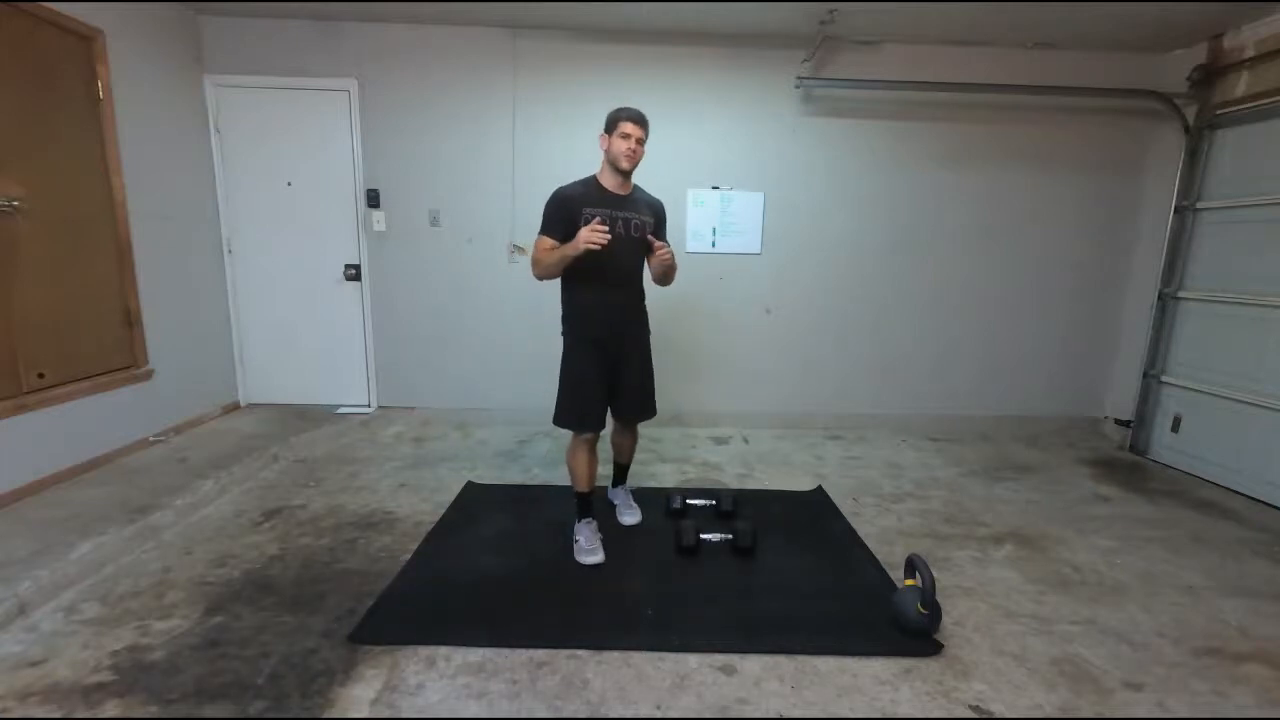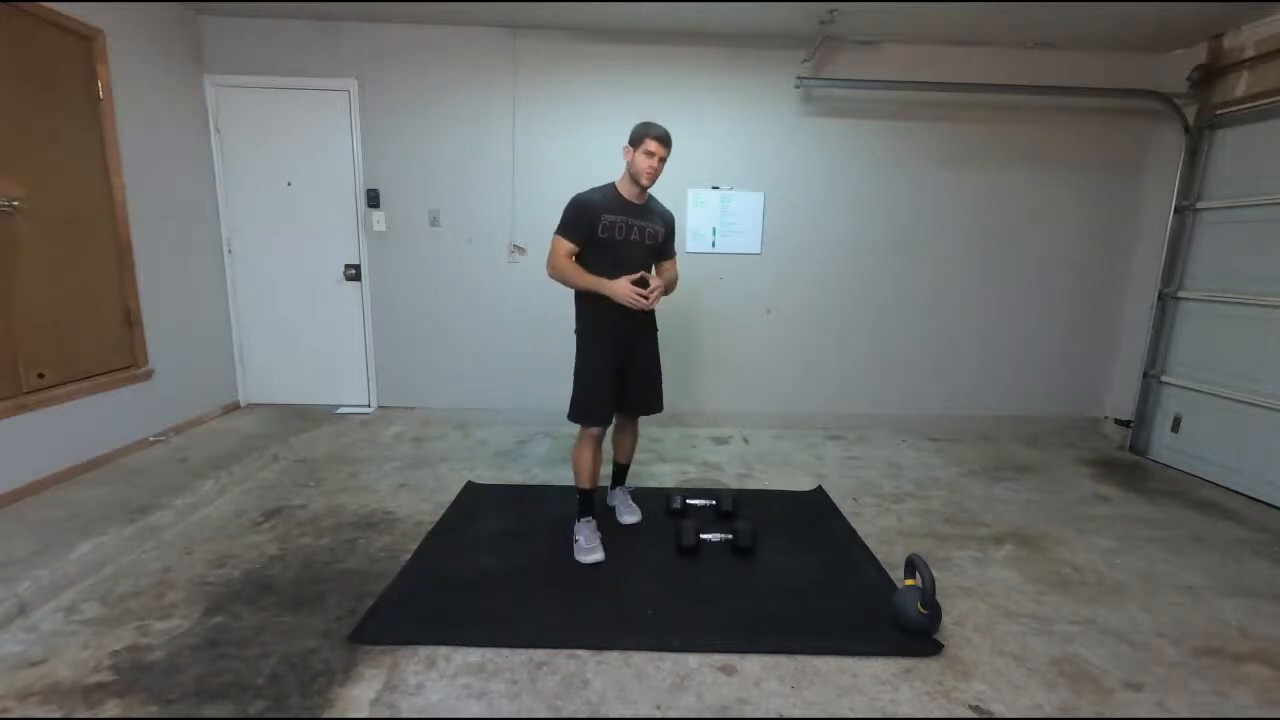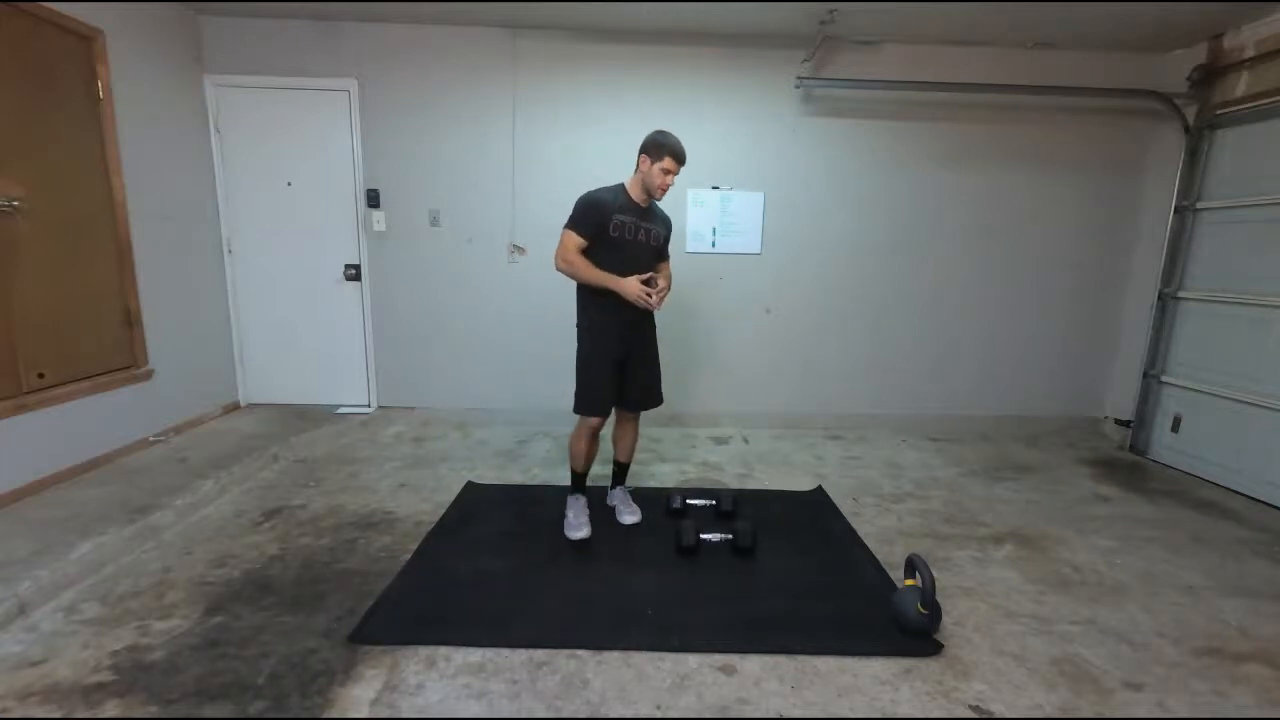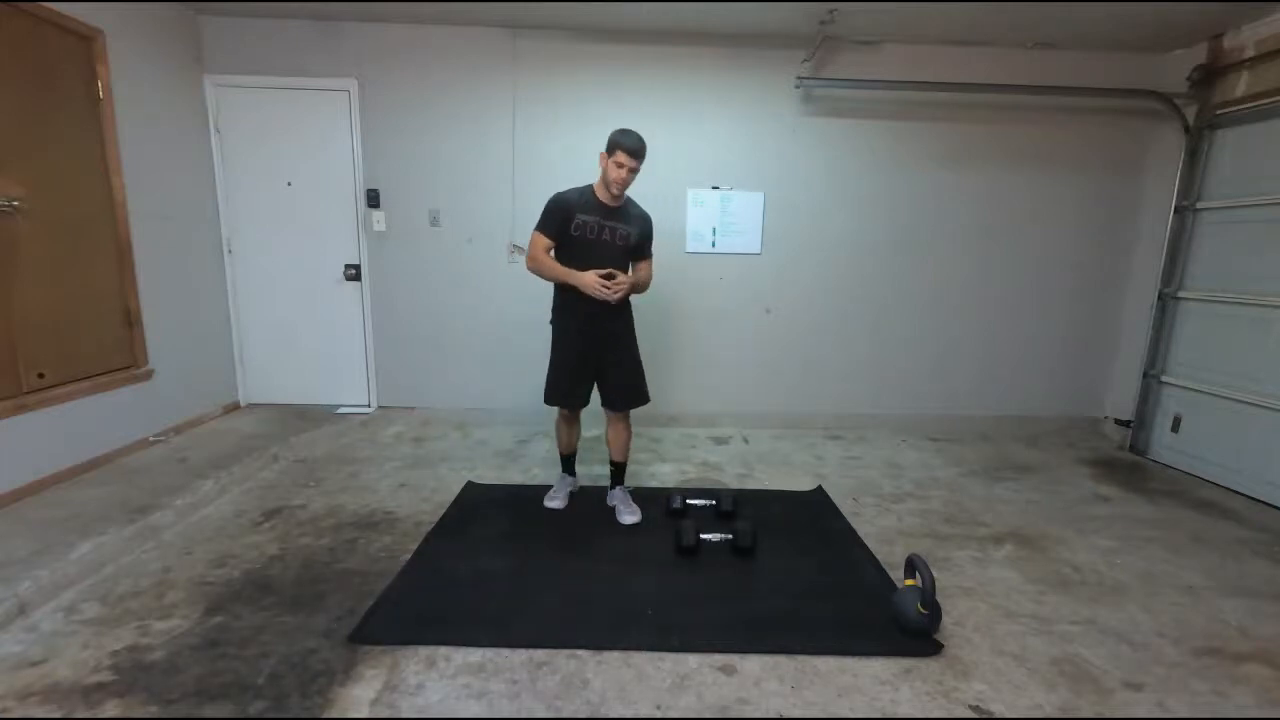
dt=0.5s
person 1, frame 1
left shoulder: (651, 207)
right shoulder: (569, 198)
left elbow: (662, 279)
right elbow: (540, 266)
left wrist: (666, 262)
right wrist: (575, 246)
left hip: (633, 334)
right hip: (584, 337)
left knee: (628, 421)
right knee: (585, 430)
left ankle: (620, 488)
right ankle: (584, 520)
person 1, frame 2
left shoulder: (662, 217)
right shoulder: (588, 204)
left elbow: (668, 269)
right elbow: (557, 264)
left wrist: (661, 285)
right wrist: (609, 286)
left hip: (641, 332)
right hip: (598, 334)
left knee: (629, 416)
right knee: (593, 427)
left ankle: (618, 489)
right ankle: (584, 518)
person 1, frame 3
left shoulder: (661, 221)
right shoulder: (597, 203)
right elbow: (565, 258)
left wrist: (663, 286)
right wrist: (620, 284)
left hip: (640, 330)
right hip: (599, 328)
left knee: (630, 412)
right knee: (591, 418)
left ankle: (618, 489)
right ankle: (576, 497)
person 1, frame 4
left shoulder: (639, 219)
right shoulder: (565, 204)
left elbow: (645, 275)
right elbow: (535, 257)
left wrist: (630, 282)
right wrist: (578, 278)
left hip: (617, 327)
right hip: (571, 325)
left knee: (619, 409)
right knee: (568, 408)
left ankle: (617, 488)
right ankle: (567, 476)
